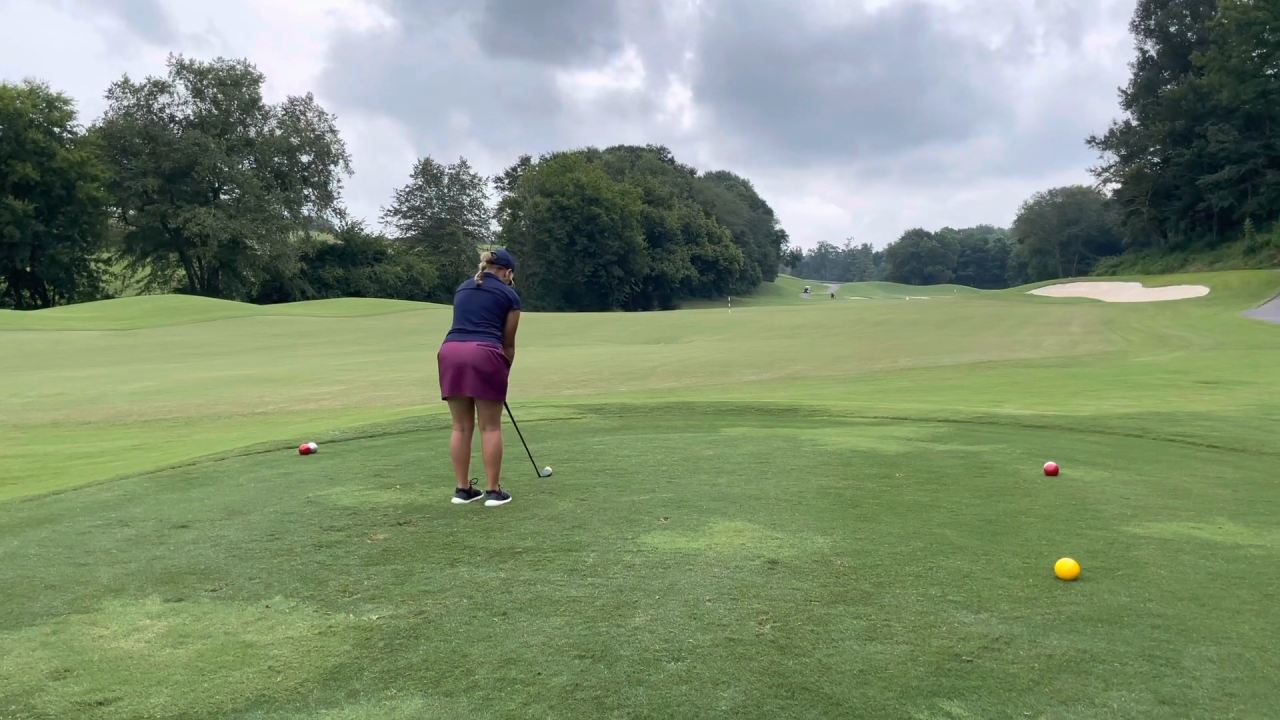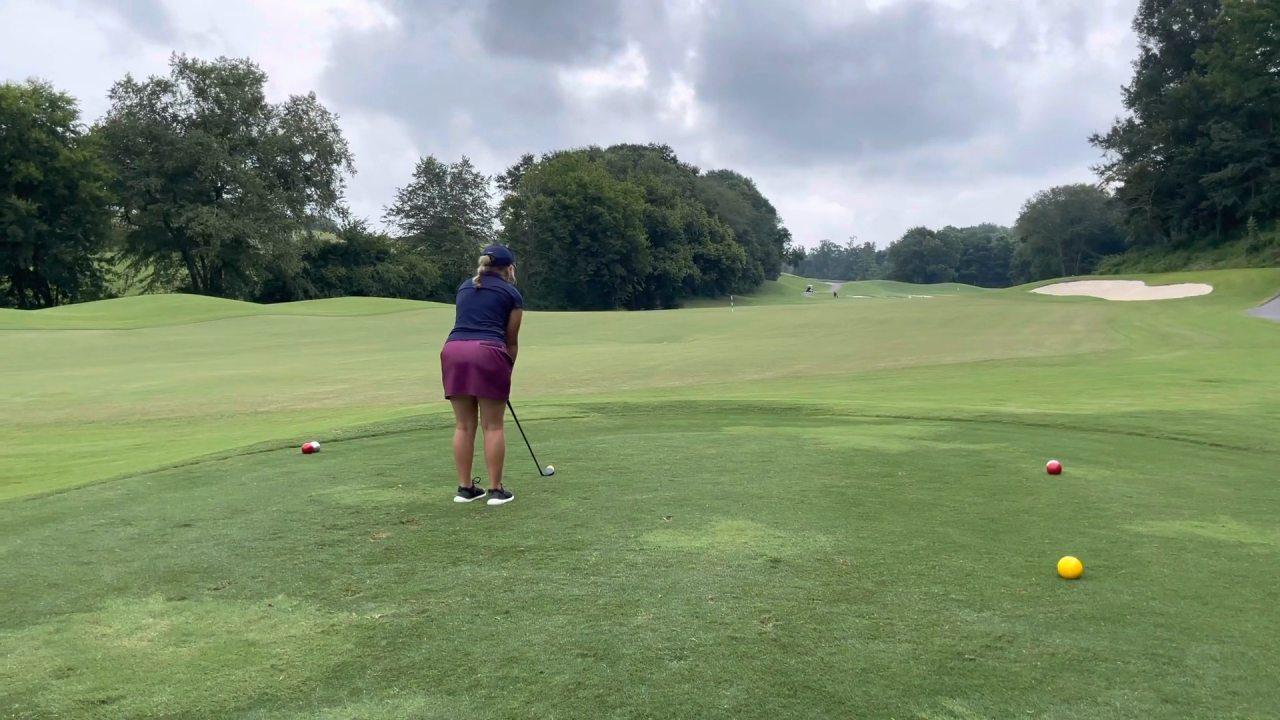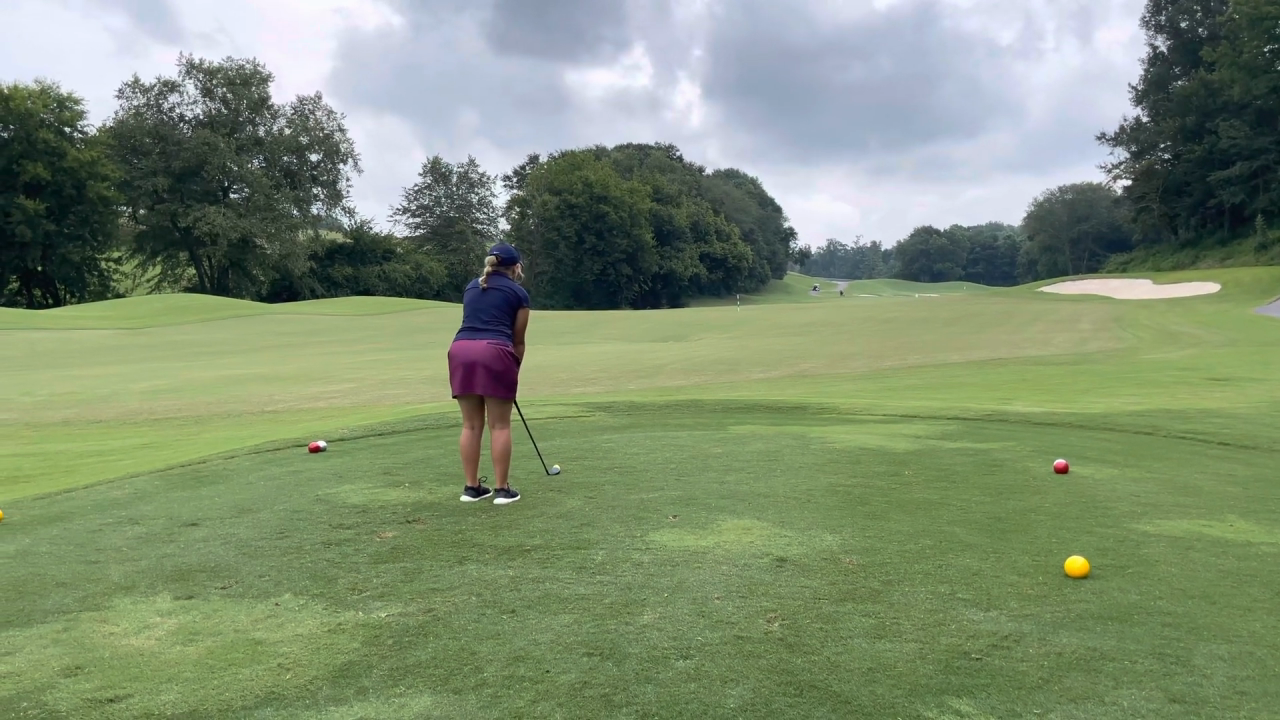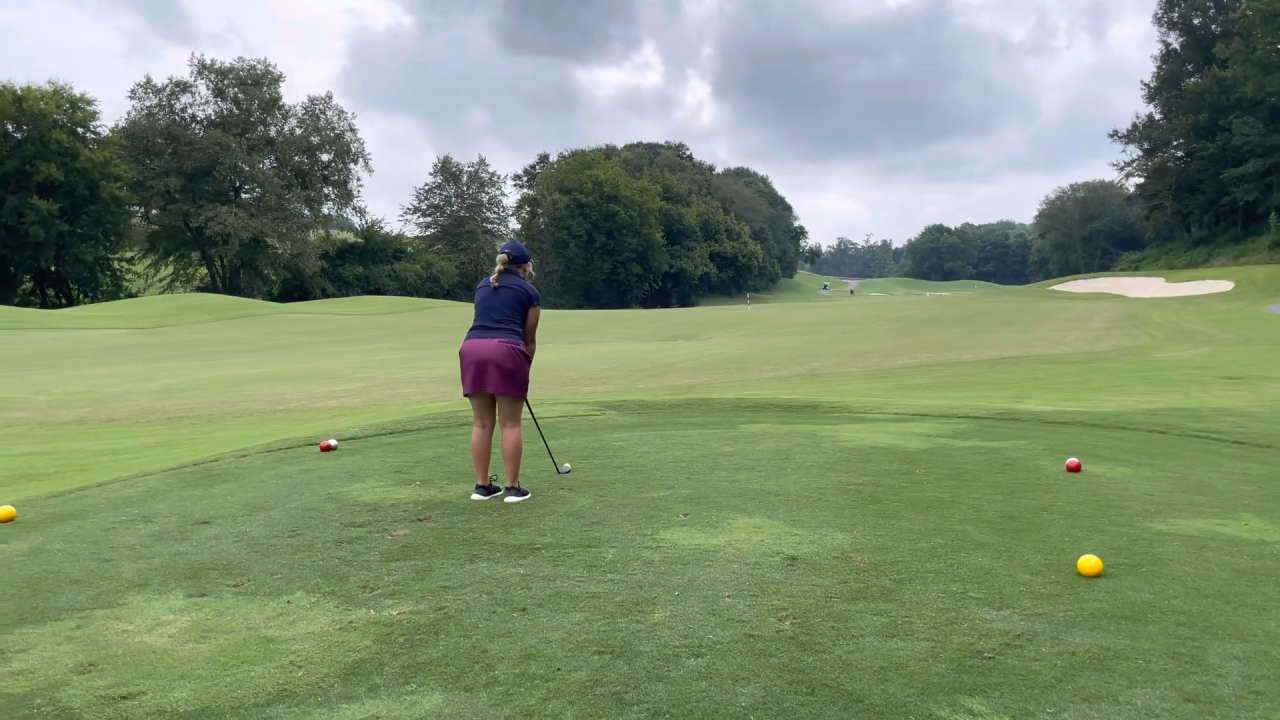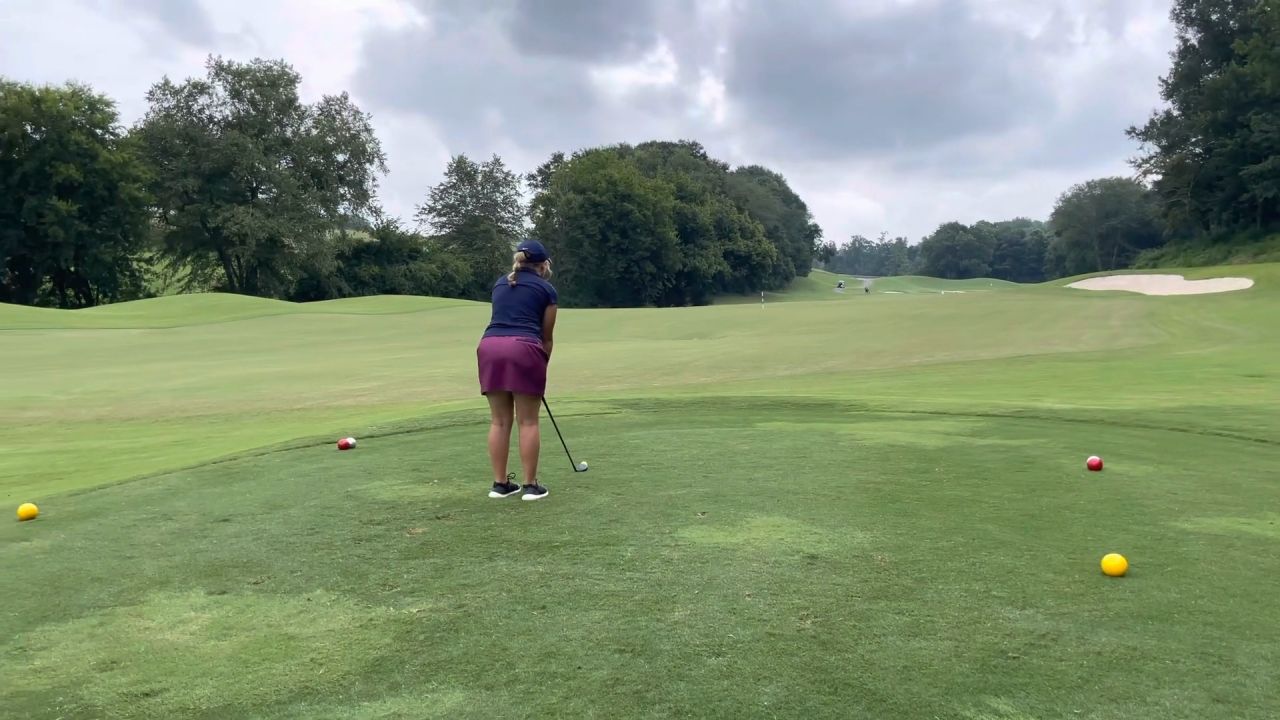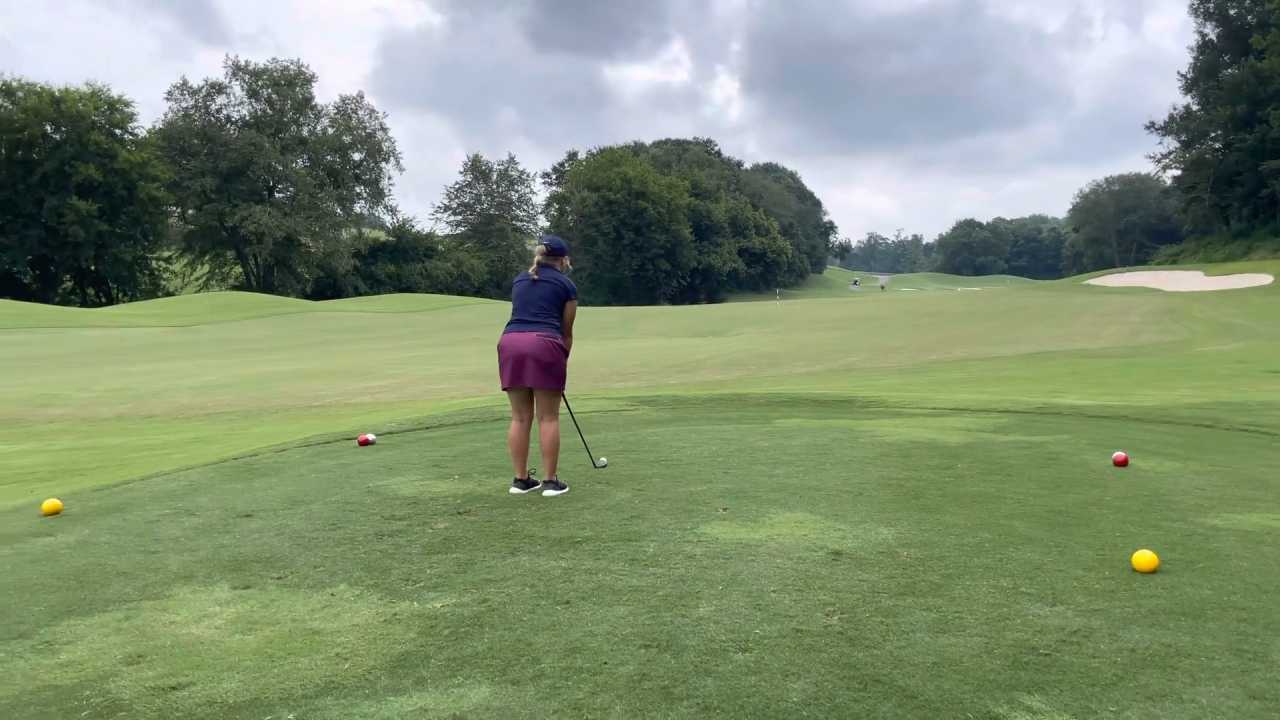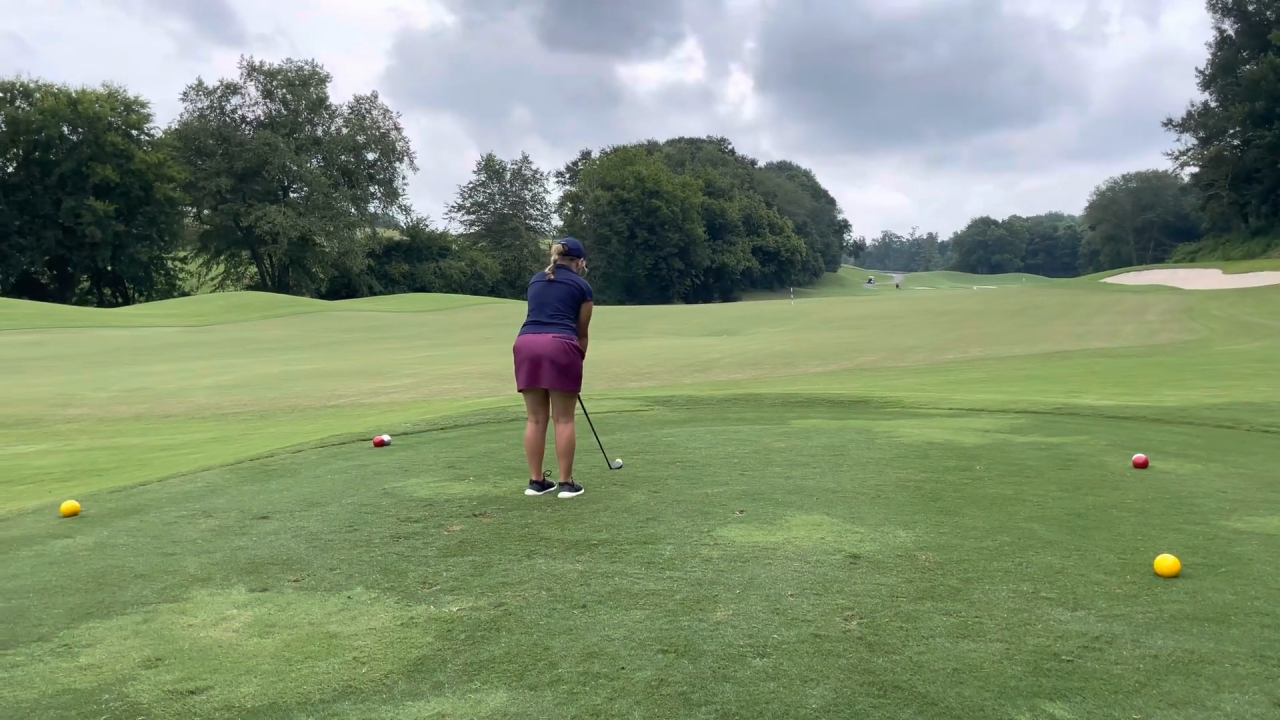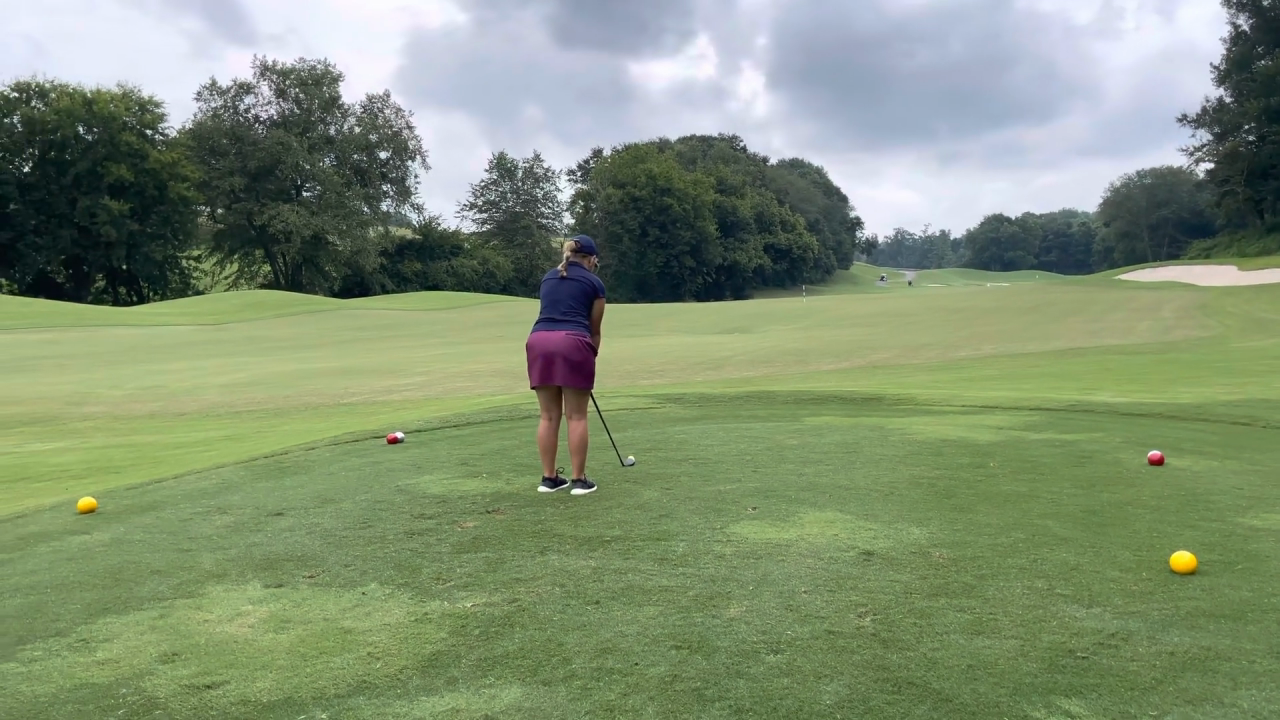
dt=0.3s
person 1, frame 1
left shoulder: (462, 288)
right shoulder: (509, 295)
right elbow: (508, 342)
left wrist: (500, 369)
right wrist: (505, 372)
left hip: (451, 352)
right hip: (485, 355)
left knee: (461, 426)
right knee: (490, 427)
left ankle: (463, 489)
right ankle: (493, 491)
person 1, frame 2
left shoulder: (465, 287)
right shoulder: (511, 293)
right elbow: (511, 340)
left wrist: (504, 367)
right wrist: (508, 369)
left hip: (454, 350)
right hip: (488, 353)
left knee: (464, 425)
right knee: (493, 426)
left ankle: (465, 487)
right ankle: (496, 490)
person 1, frame 3
left shoulder: (472, 287)
right shoulder: (518, 293)
right elbow: (518, 340)
left wrist: (510, 366)
right wrist: (515, 369)
left hip: (461, 350)
right hip: (495, 353)
left knee: (471, 425)
right knee: (499, 426)
left ankle: (471, 487)
right ankle: (502, 489)
person 1, frame 4
left shoulder: (483, 285)
right shoulder: (529, 291)
right elbow: (529, 338)
left wrist: (521, 364)
right wrist: (526, 367)
left hip: (472, 349)
right hip: (506, 351)
left knee: (482, 423)
right knee: (510, 424)
left ankle: (482, 486)
right ankle: (513, 488)
person 1, frame 5
left shoulder: (500, 283)
right shoulder: (546, 289)
right elbow: (546, 336)
left wrist: (538, 361)
right wrist: (543, 364)
left hip: (490, 346)
right hip: (524, 350)
left knee: (500, 421)
right knee: (528, 422)
left ankle: (500, 483)
right ankle: (530, 485)
person 1, frame 6
left shoulder: (520, 279)
right shoulder: (566, 284)
right elbow: (566, 332)
left wrist: (559, 356)
right wrist: (563, 358)
left hip: (510, 342)
right hip: (544, 345)
left knee: (520, 417)
right knee: (548, 418)
left ankle: (520, 479)
right ankle: (551, 481)
person 1, frame 7
left shoulder: (535, 280)
right shoulder: (582, 285)
right elbow: (582, 332)
right wrist: (579, 359)
left hip: (526, 343)
right hip: (560, 346)
left knee: (535, 418)
right knee: (564, 419)
left ankle: (536, 481)
right ankle: (566, 483)
person 1, frame 8
left shoulder: (548, 277)
right shoulder: (594, 283)
right elbow: (594, 329)
right wrist: (592, 356)
left hip: (539, 341)
right hip: (573, 343)
left knee: (548, 415)
right knee: (576, 416)
left ankle: (548, 477)
right ankle: (578, 479)
